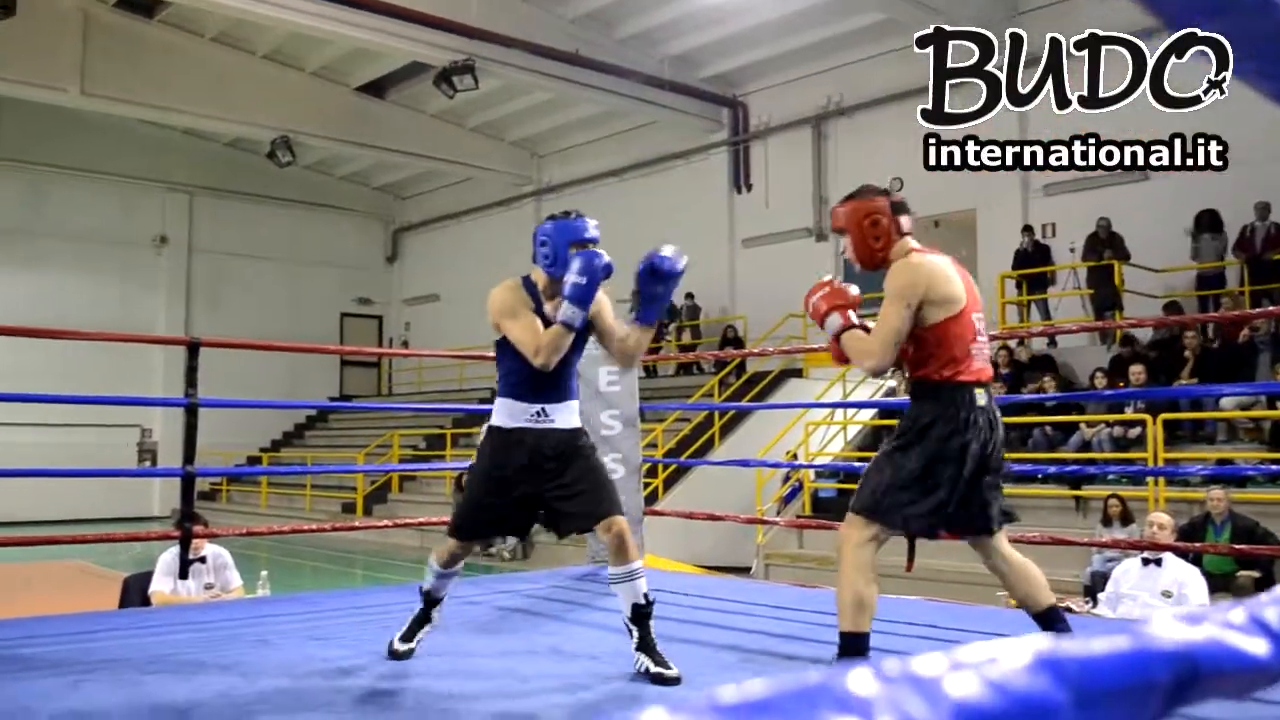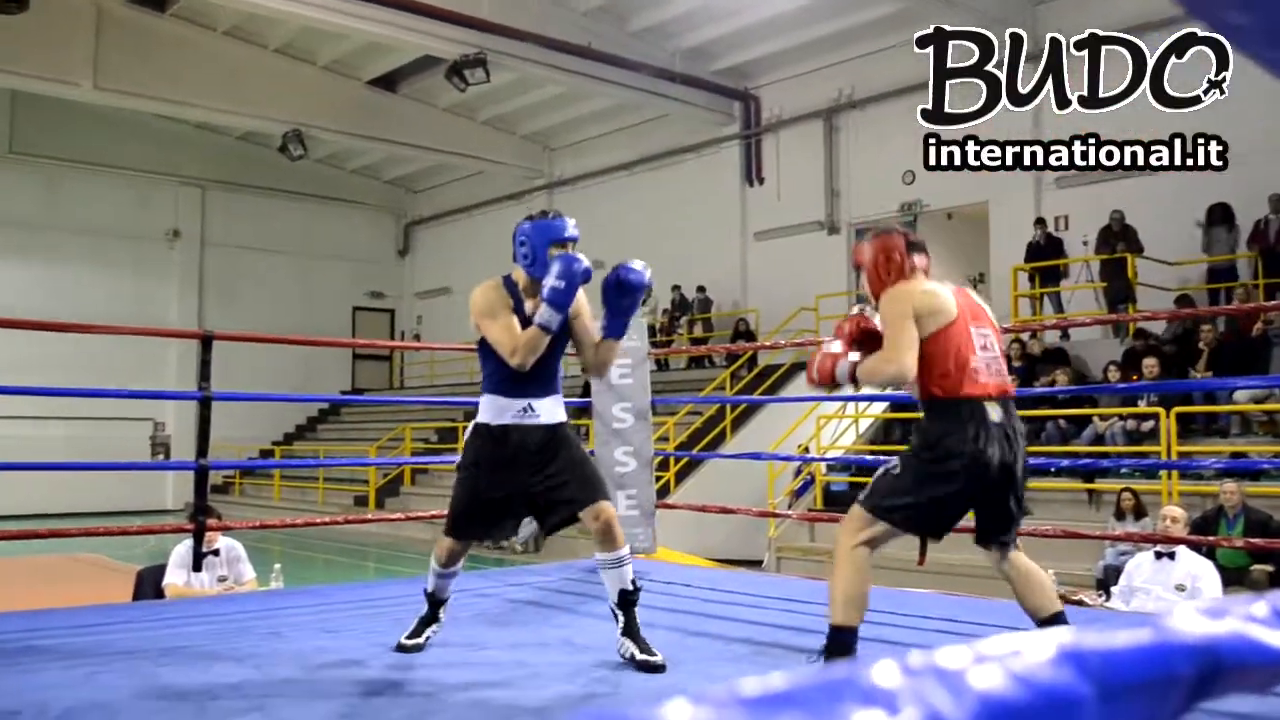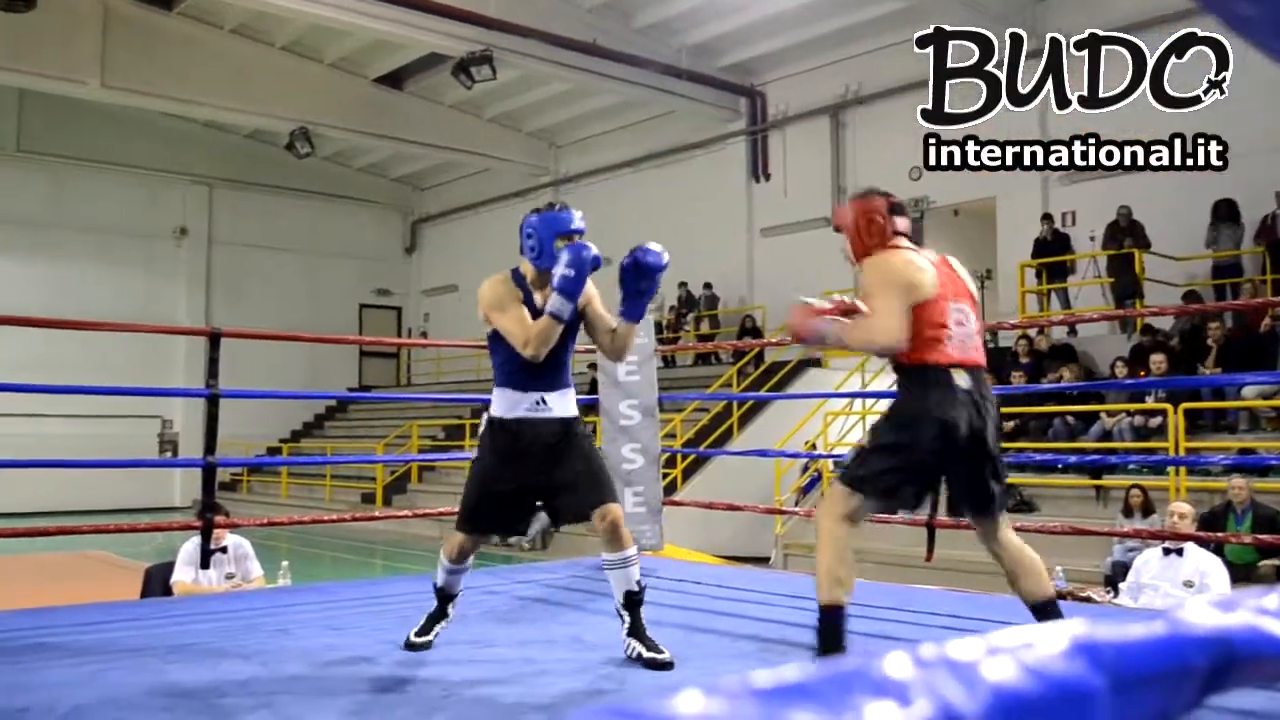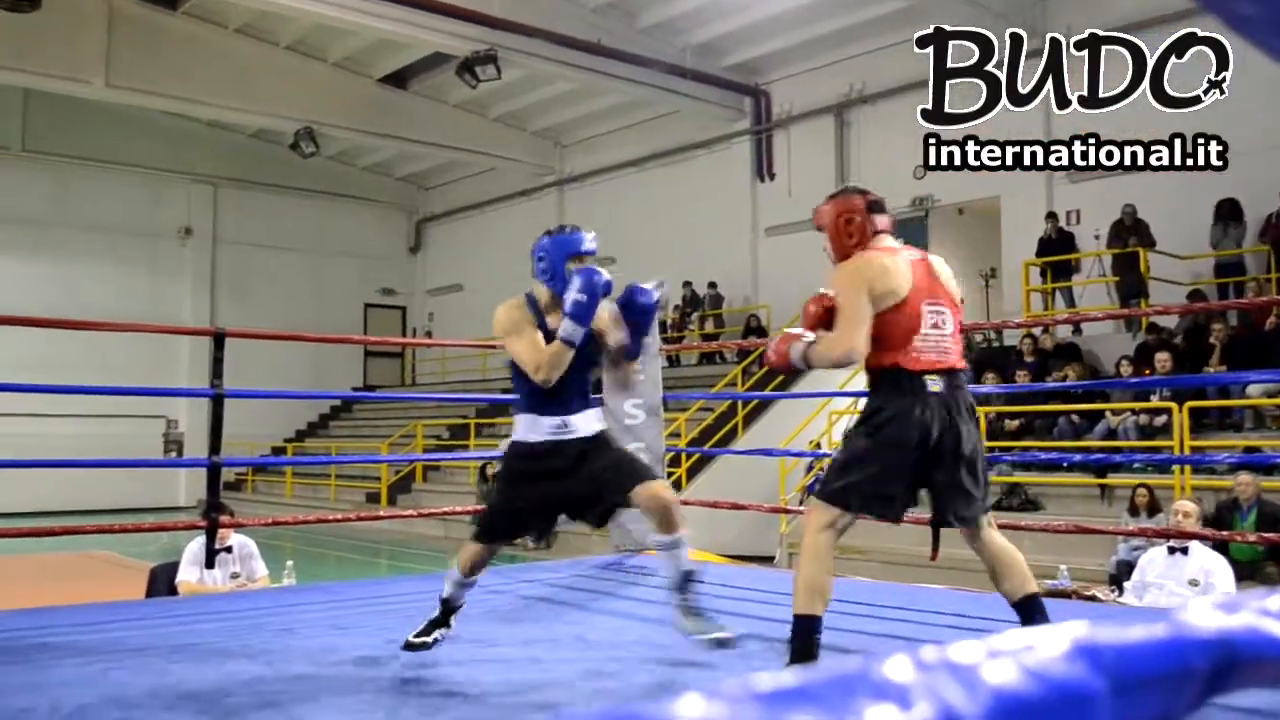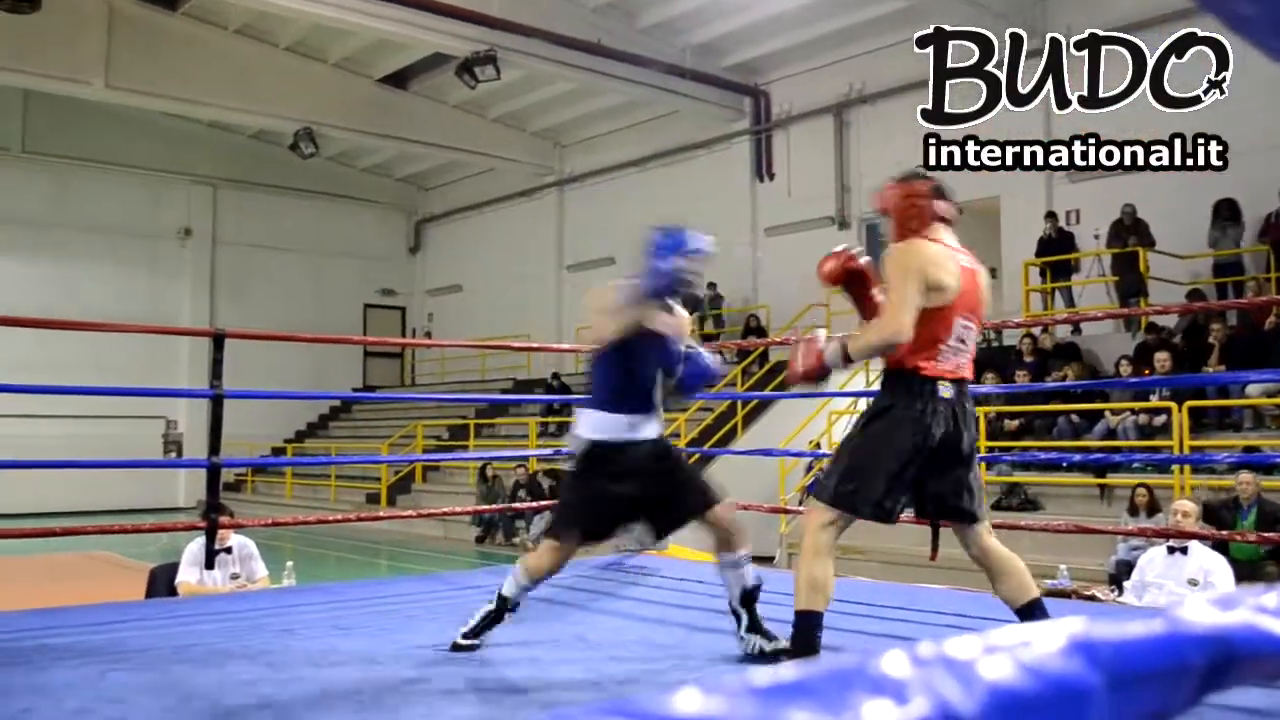
dt=0.2s
person 1, frame 1
left shoulder: (909, 271)
right shoulder: (951, 270)
left elbow: (876, 363)
left wrist: (833, 318)
right wrist: (863, 335)
left hip: (940, 419)
right hip: (981, 417)
left knee: (858, 539)
right knee: (992, 544)
person 1, frame 2
left shoulder: (902, 296)
right shoulder: (967, 298)
left elbow: (899, 369)
left wrist: (845, 368)
right wrist: (878, 342)
left hip: (955, 436)
right hip: (1002, 432)
left knee: (854, 536)
right knee: (1005, 552)
left ankle: (839, 667)
person 1, frame 3
left shoulder: (884, 266)
right shoulder: (953, 267)
left elbow: (887, 339)
left wrist: (822, 325)
right wrist: (864, 322)
left hip: (926, 405)
right hip: (975, 401)
left knee: (836, 513)
right knee: (993, 530)
left ankle: (830, 649)
person 1, frame 4
left shoulder: (859, 268)
right shoulder: (939, 267)
left elbow: (849, 350)
left wrist: (797, 352)
right wrist: (839, 319)
left hip: (898, 408)
right hip: (953, 404)
left knee: (820, 525)
right knee: (980, 530)
left ankle: (803, 658)
person 1, frame 5
left shoulder: (910, 254)
right shoulder: (978, 271)
left elbow: (894, 333)
left wrist: (829, 354)
right wrist: (859, 285)
left hip: (905, 407)
right hip: (954, 412)
left knee: (821, 525)
right knee: (978, 538)
left ankle: (803, 658)
person 2, frame 1
left shoulder: (591, 296)
right shoulder: (508, 296)
left elbow: (628, 355)
right elbow: (542, 357)
left wrist: (652, 302)
right wrist: (573, 300)
left hip: (566, 434)
right hip: (511, 436)
left knee: (617, 530)
right knee: (459, 541)
left ankle: (645, 644)
right ankle: (423, 614)
person 2, frame 2
left shoulder: (572, 294)
right shoulder: (490, 296)
left elbow: (599, 366)
right elbow: (519, 357)
left wrist: (621, 311)
right wrist: (554, 302)
left hip: (551, 430)
right hip: (497, 432)
left knee: (604, 519)
right knee: (456, 539)
left ankle: (628, 629)
right ankle: (432, 613)
person 2, frame 3
left shoulder: (580, 287)
right shoulder: (498, 289)
left elbow: (616, 351)
right elbow: (532, 349)
left wrist: (637, 296)
right wrist: (565, 292)
left hip: (563, 424)
right hip: (510, 427)
left knee: (611, 519)
right knee: (467, 537)
left ankle: (634, 631)
right ankle: (441, 610)
person 2, frame 4
left shoulder: (595, 304)
right shoulder: (513, 314)
left elbow: (622, 368)
right elbow: (544, 373)
left wrist: (631, 339)
right wrist: (577, 316)
left hip: (588, 440)
right hip: (532, 448)
left knee: (661, 500)
right knee: (480, 548)
left ankle: (688, 606)
right ankle: (445, 615)
person 2, frame 5
left shoulder: (676, 315)
right shoulder: (612, 298)
left elbow: (684, 376)
right elbow: (602, 333)
left wrist: (695, 366)
right wrist: (643, 294)
left hip: (646, 443)
right hip: (602, 445)
left knee: (725, 522)
right knee: (560, 549)
left ankle: (748, 625)
right ankle: (498, 611)
